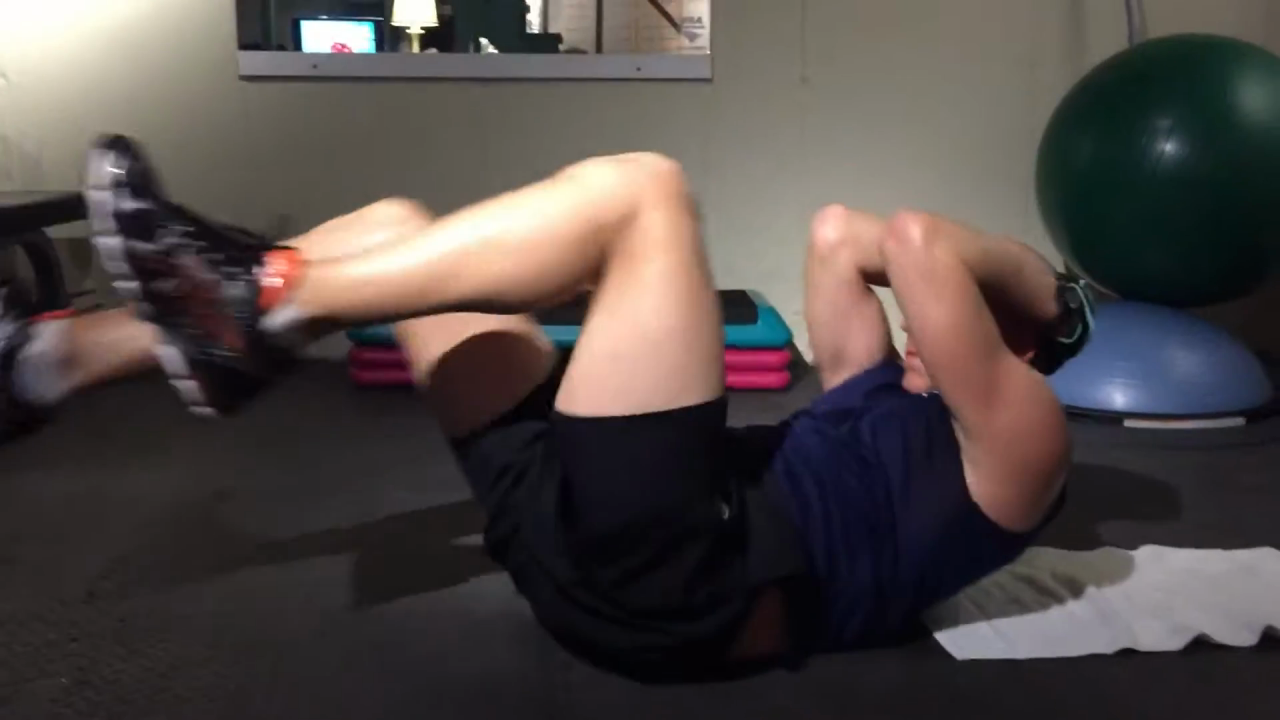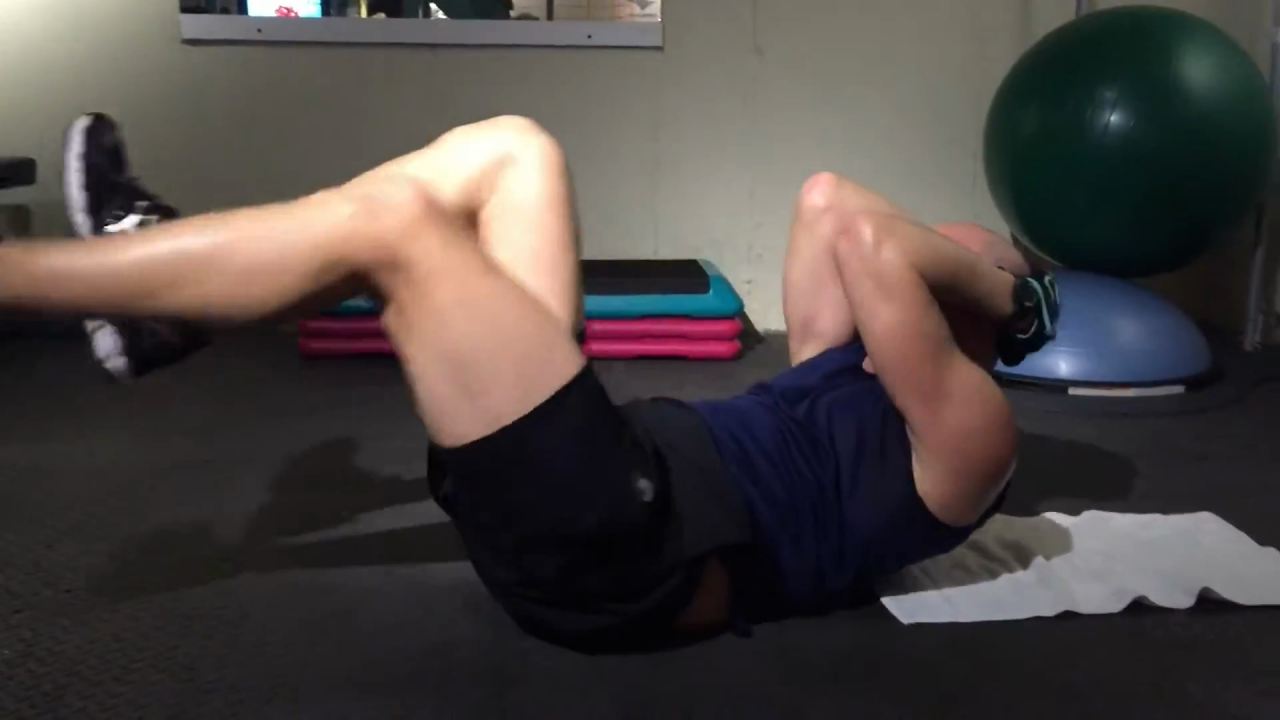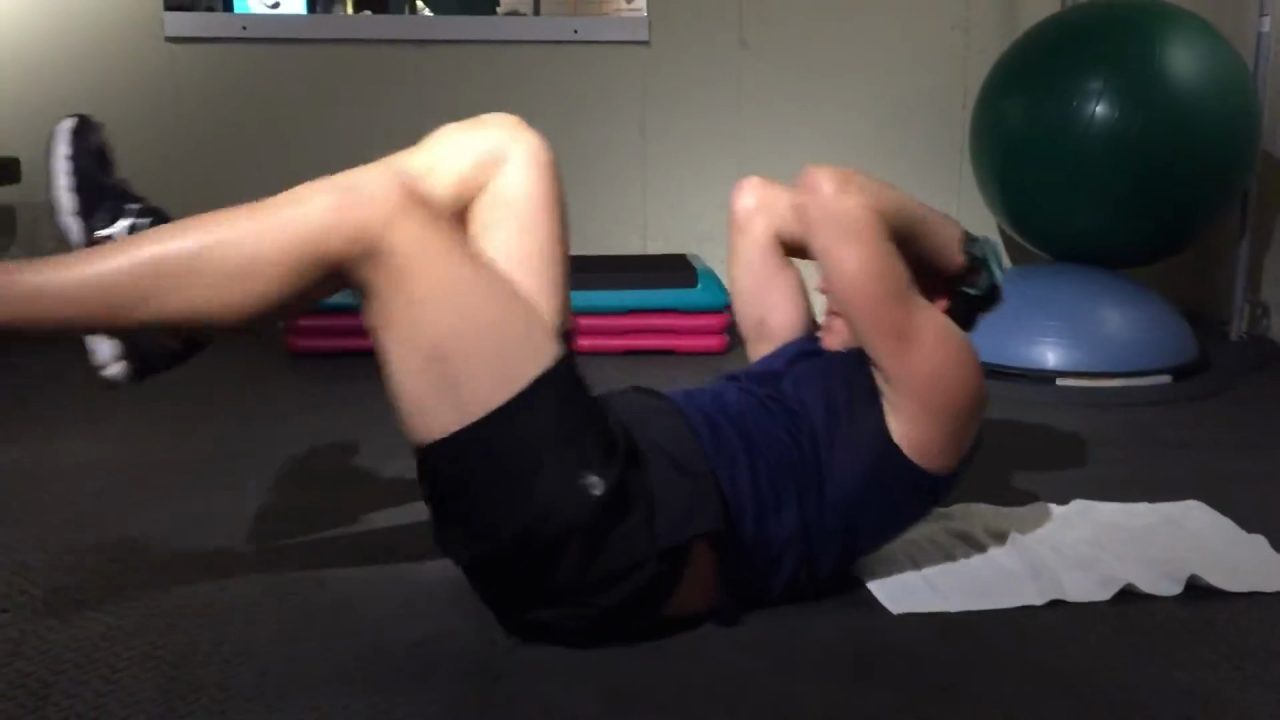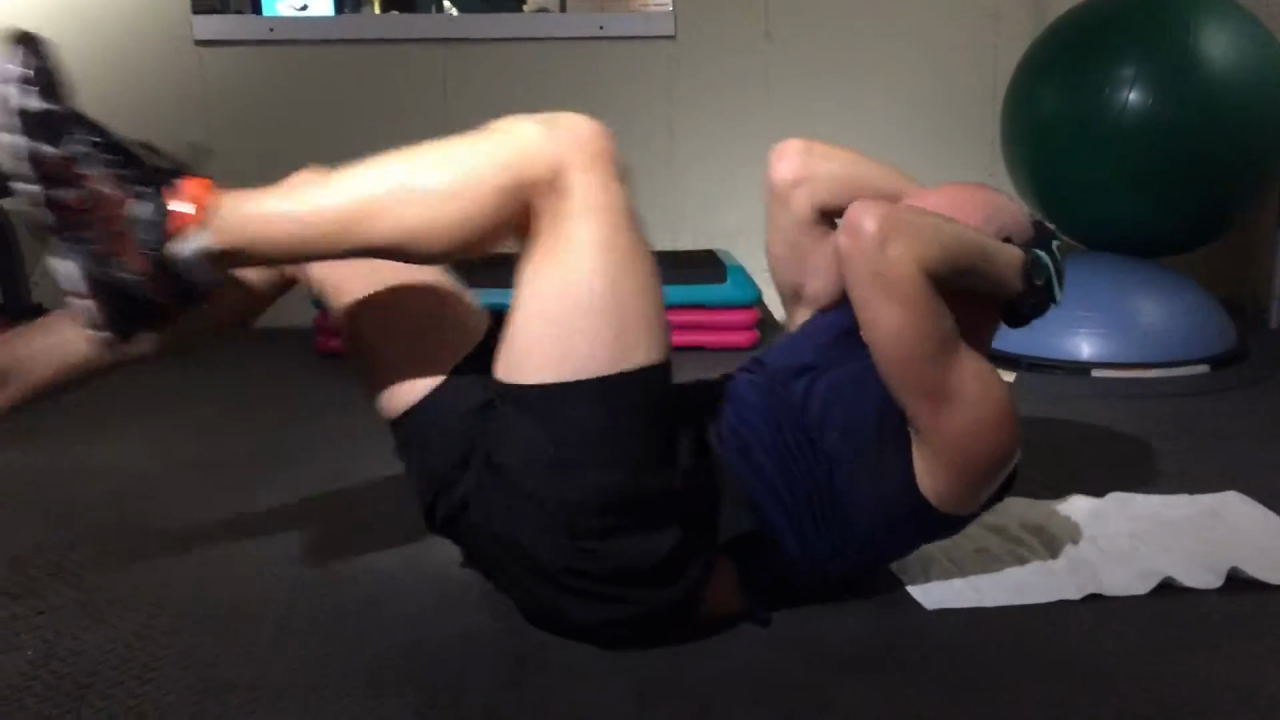
dt=1s
person 1, frame 1
left shoulder: (1021, 437)
right shoulder: (900, 390)
left elbow: (916, 241)
right elbow: (837, 231)
left wrist: (1035, 290)
left hip: (672, 565)
right hip: (586, 510)
left knee: (642, 191)
right knee: (387, 229)
left ankle: (270, 300)
person 1, frame 2
left shoulder: (968, 435)
right shoulder: (852, 364)
left elbow: (871, 245)
right elbow: (826, 200)
left wrist: (992, 285)
right wrist: (958, 246)
left hip: (604, 543)
right hip: (572, 487)
left knee: (384, 224)
right knee: (512, 150)
right ankle: (164, 303)
person 1, frame 3
left shoulder: (937, 380)
right shoulder: (826, 358)
left elbow: (828, 198)
right elbow: (758, 204)
left wrist: (942, 246)
left hip: (602, 533)
right hip: (582, 476)
left knee: (379, 209)
right knee: (497, 150)
left ankle: (10, 294)
right ankle: (143, 264)
person 1, frame 4
left shoulder: (970, 421)
right shoulder: (850, 322)
left elbow: (875, 235)
right elbow: (795, 169)
left wrist: (1003, 264)
right wrist: (932, 194)
left hip: (610, 541)
right hip: (533, 480)
left knee: (555, 154)
right knee: (311, 232)
left ankle: (182, 227)
